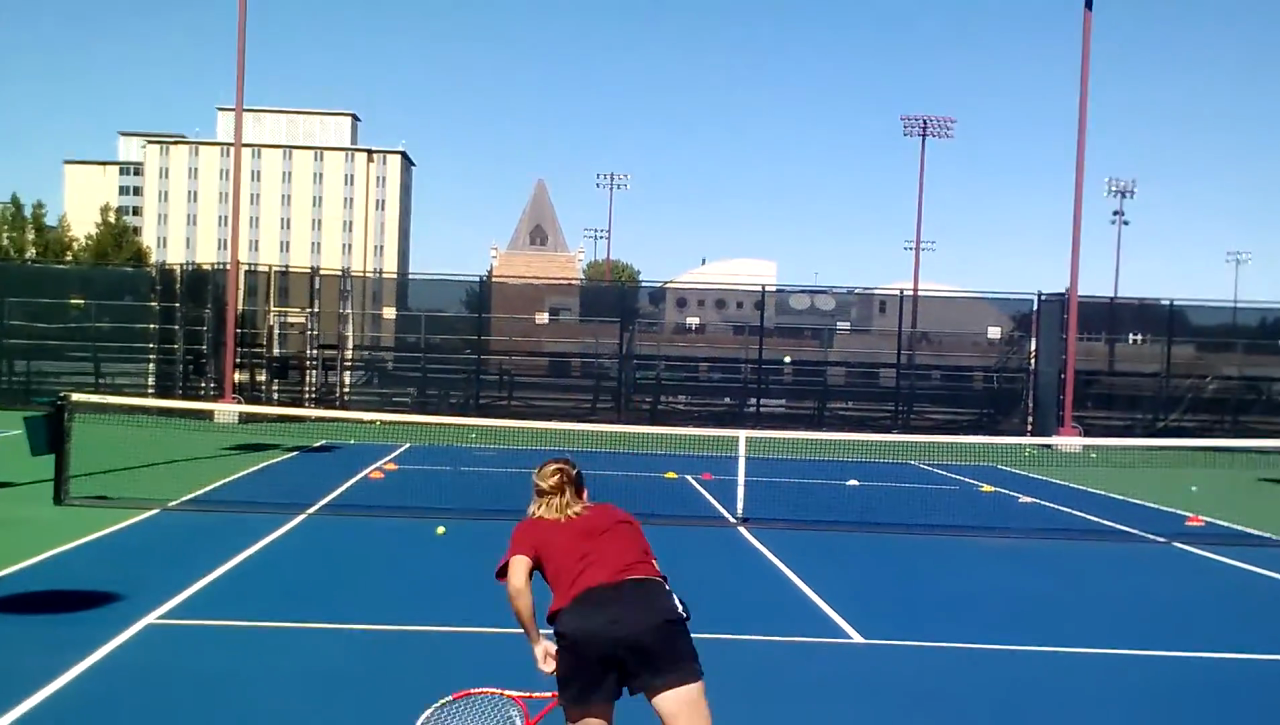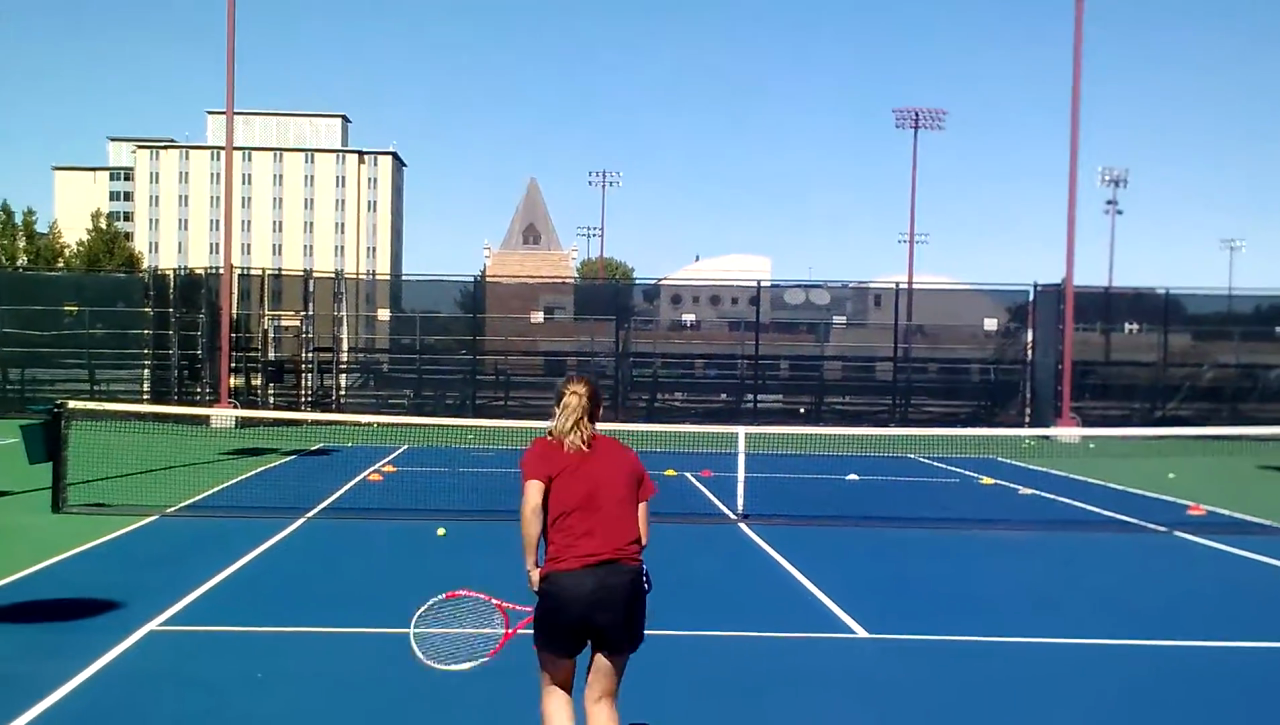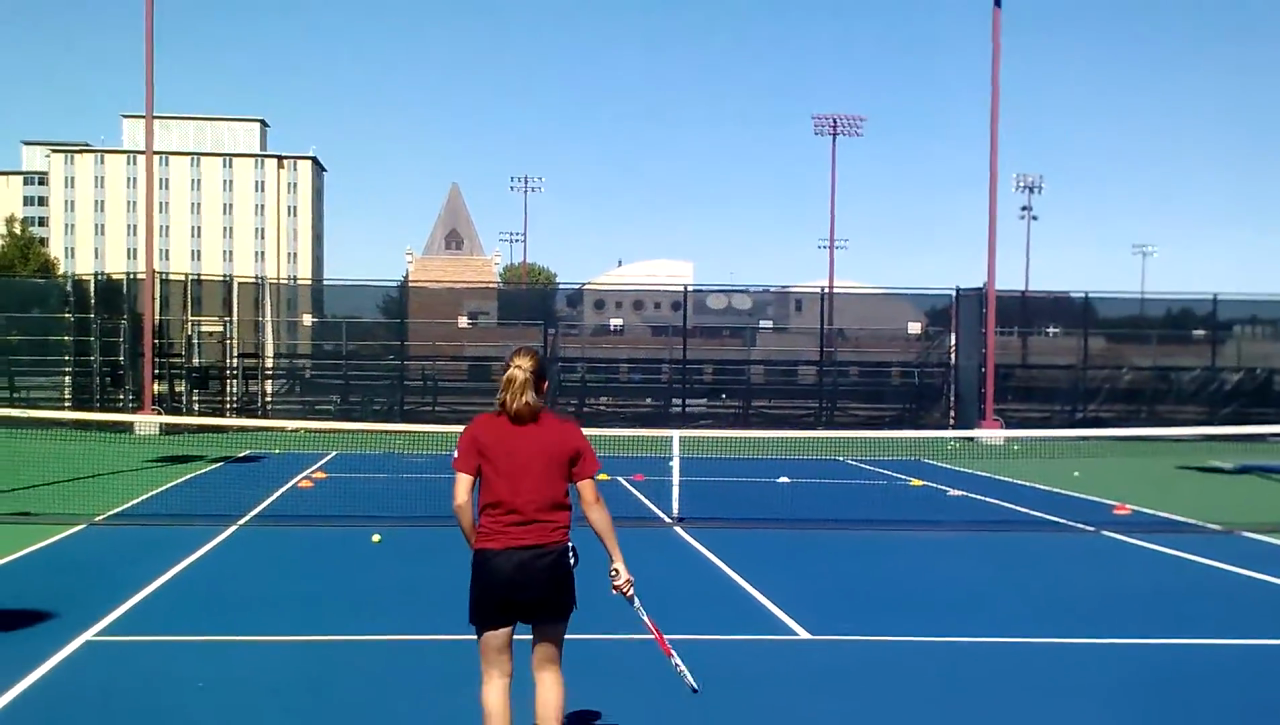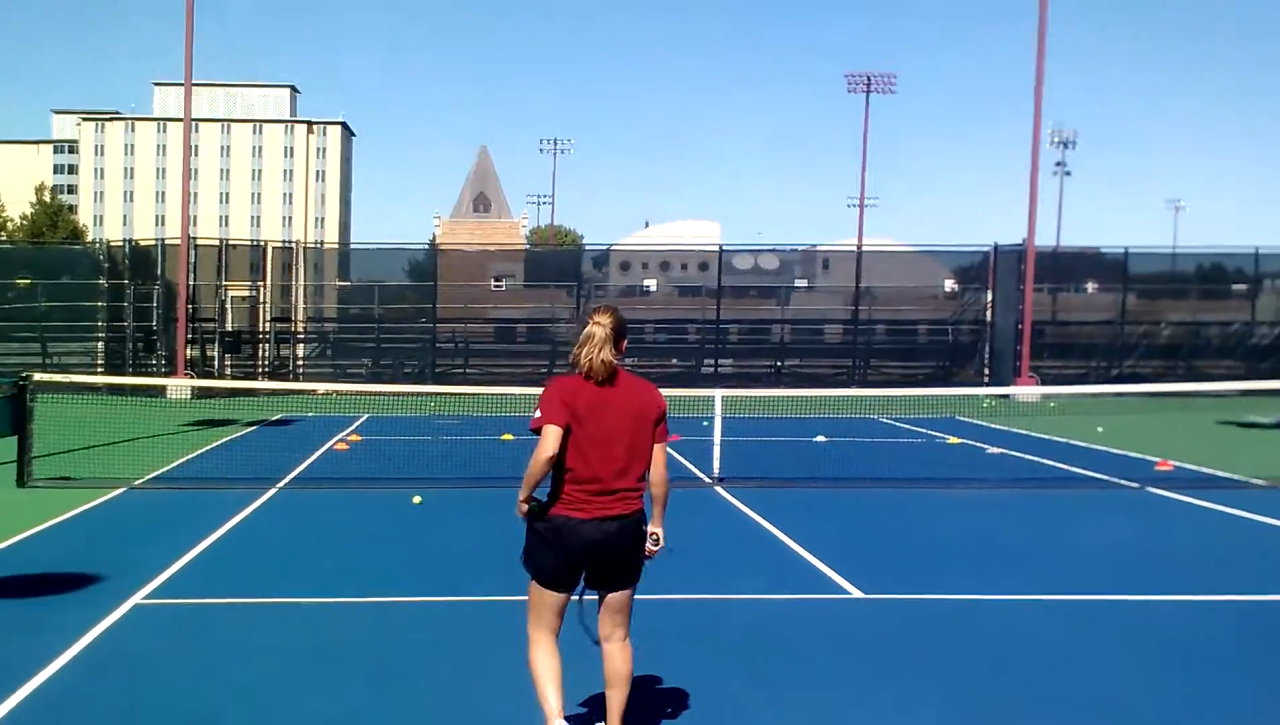
dt=0.5s
person 1, frame 1
left shoulder: (527, 531)
right shoulder: (618, 516)
left elbow: (517, 583)
left wrist: (537, 642)
left hip: (582, 627)
right hip: (646, 614)
person 1, frame 2
left shoulder: (543, 451)
right shoulder: (628, 457)
left elbow: (531, 507)
right elbow: (641, 534)
left wrist: (532, 566)
left hip: (564, 581)
right hip: (624, 581)
left knee: (556, 690)
person 1, frame 3
left shoulder: (477, 431)
right shoulder: (569, 433)
left elbow: (460, 500)
right elbow: (592, 503)
left wrist: (478, 545)
right wrist: (617, 559)
left hip: (493, 561)
right hip: (551, 561)
left knee: (496, 673)
right knee: (547, 668)
person 1, frame 4
left shoulder: (562, 388)
right shoulder: (650, 395)
left elbow: (547, 452)
right elbow: (658, 470)
left wrist: (525, 496)
right wrist: (656, 521)
left hip: (565, 524)
right hip: (624, 527)
left knee: (542, 637)
right knee: (615, 635)
